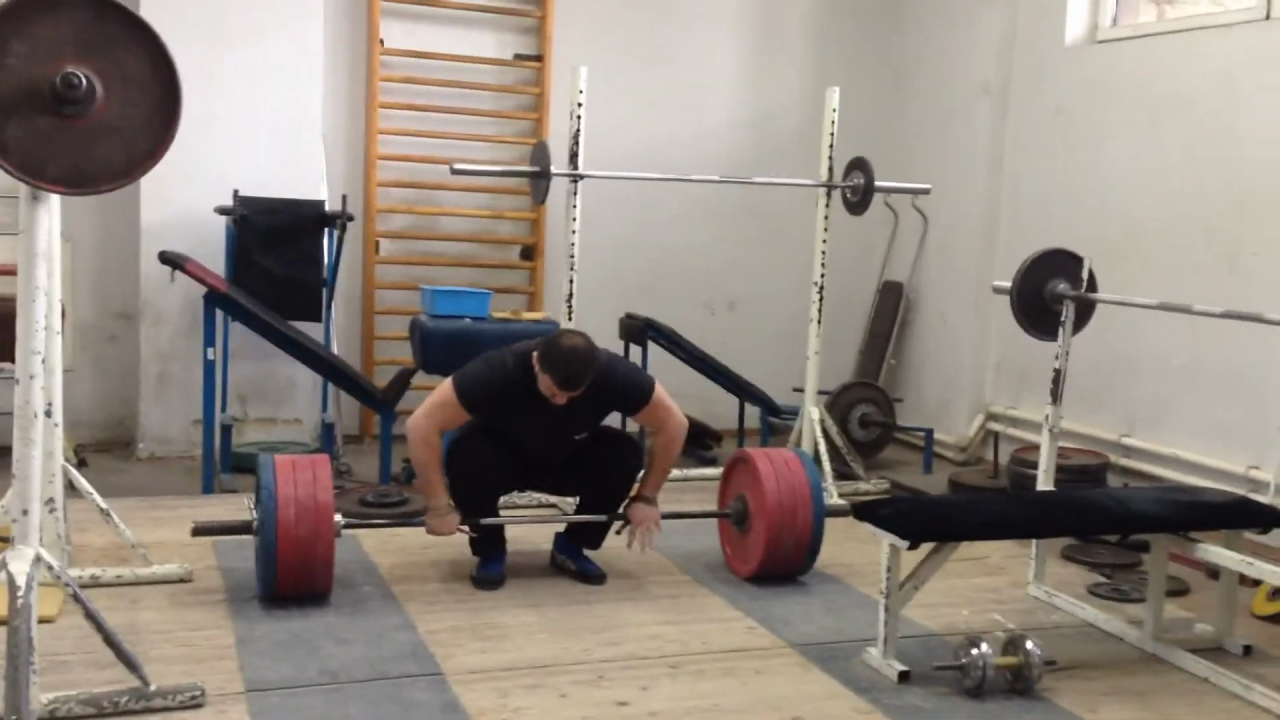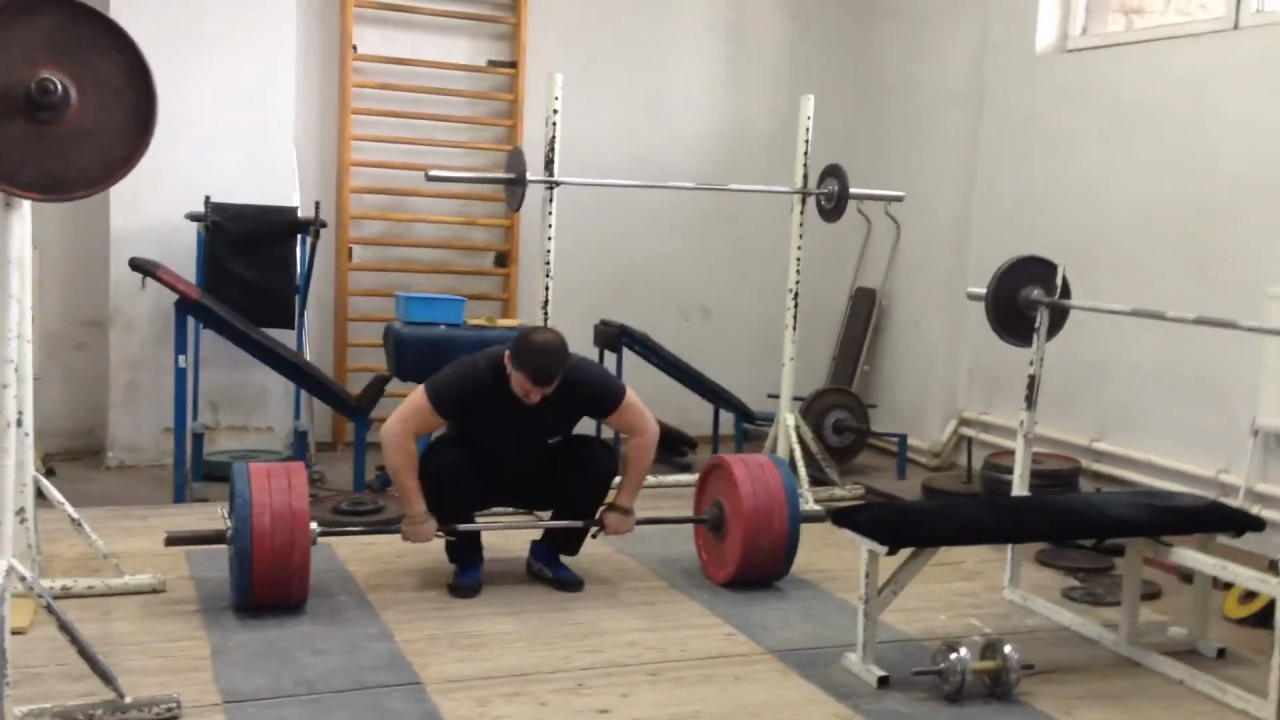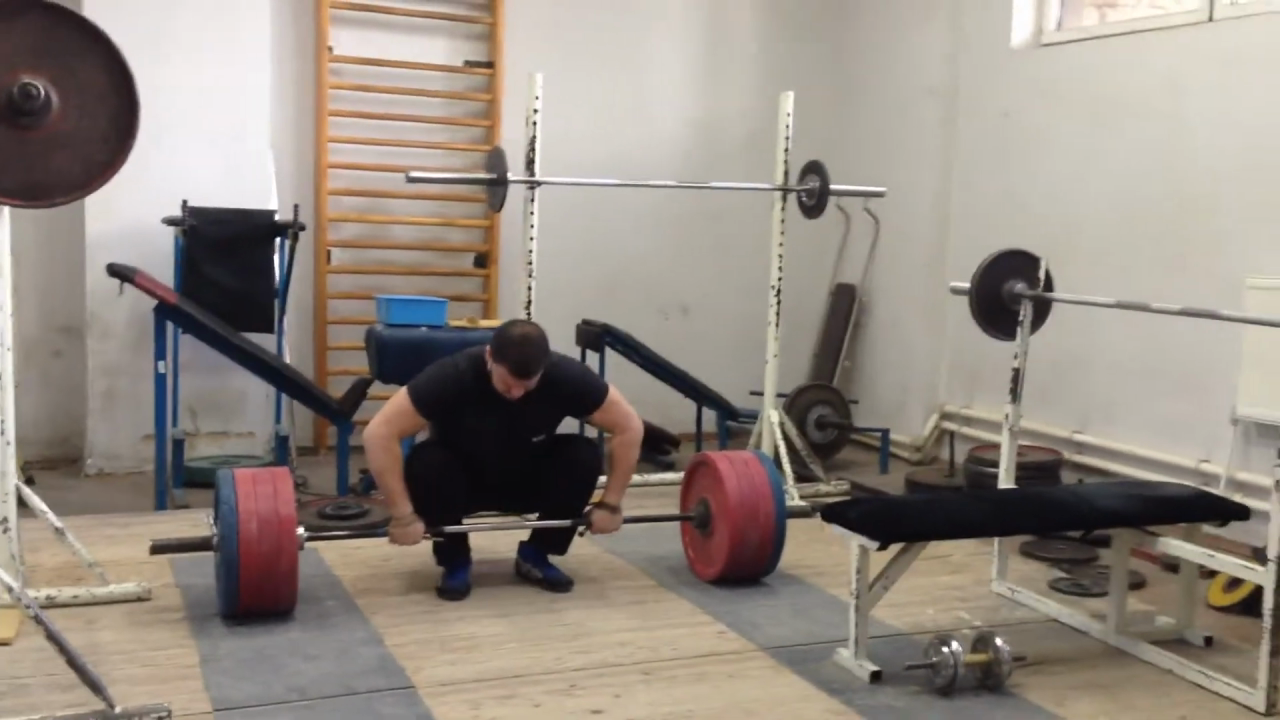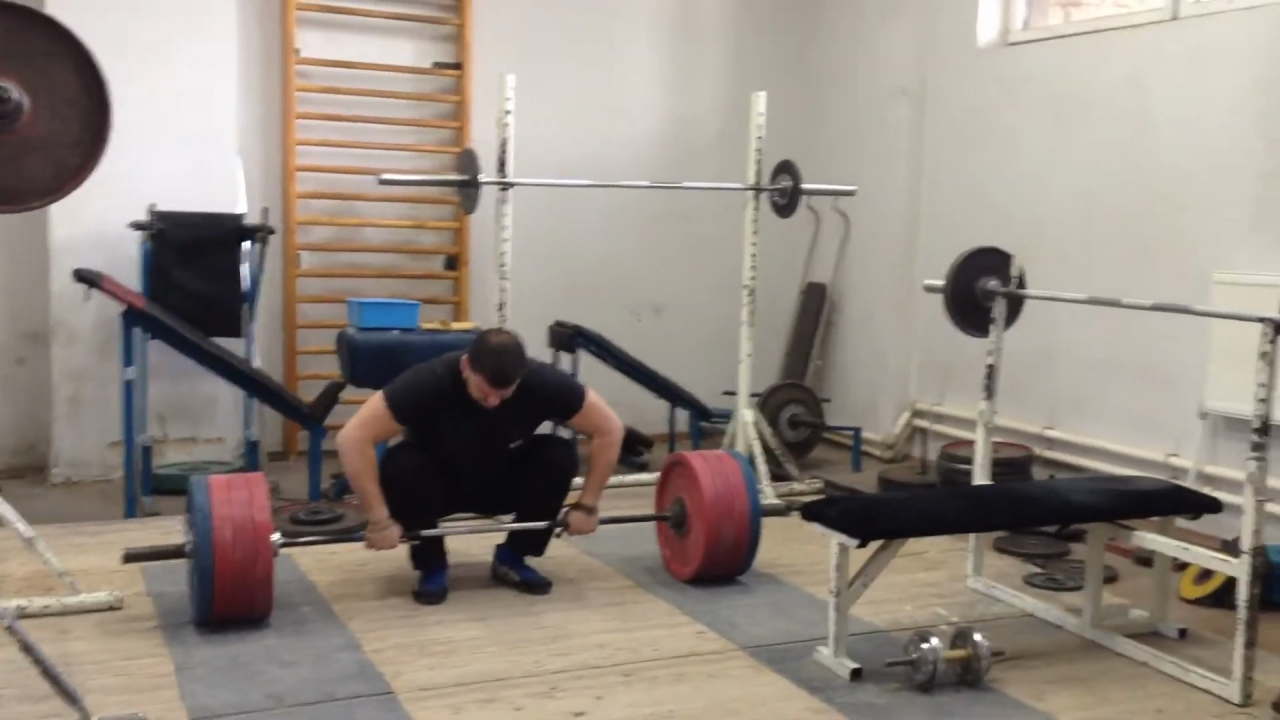
dt=0.2s
person 1, frame 1
left shoulder: (614, 374)
right shoulder: (500, 370)
left elbow: (673, 425)
right elbow: (421, 424)
left wrist: (646, 498)
right wrist: (440, 508)
left hip: (568, 459)
right hip: (502, 458)
left knee: (625, 454)
right knee: (468, 456)
left ankle: (571, 547)
right ankle: (490, 552)
person 1, frame 2
left shoulder: (585, 378)
right shoulder: (471, 374)
left elbow: (645, 429)
right elbow: (395, 430)
left wrist: (623, 506)
right wrist: (416, 514)
left hip: (542, 477)
right hip: (477, 476)
left knee: (600, 458)
right knee: (440, 463)
left ankle: (547, 554)
right ankle: (467, 560)
person 1, frame 3
left shoulder: (566, 376)
right shoulder: (454, 375)
left elbow: (629, 427)
right elbow: (379, 433)
left wrist: (610, 504)
right wrist: (403, 515)
left hip: (527, 483)
right hip: (463, 483)
left knee: (585, 456)
right knee: (425, 464)
left ankle: (535, 555)
right ankle: (455, 561)
person 1, frame 4
left shoulder: (542, 382)
right shoulder: (430, 381)
left elbow: (609, 429)
right elbow: (352, 438)
left wrist: (587, 506)
right wrist: (380, 520)
left hip: (503, 485)
right hip: (438, 487)
left knee: (560, 456)
right knee: (400, 466)
left ankle: (511, 558)
right ankle: (431, 565)
